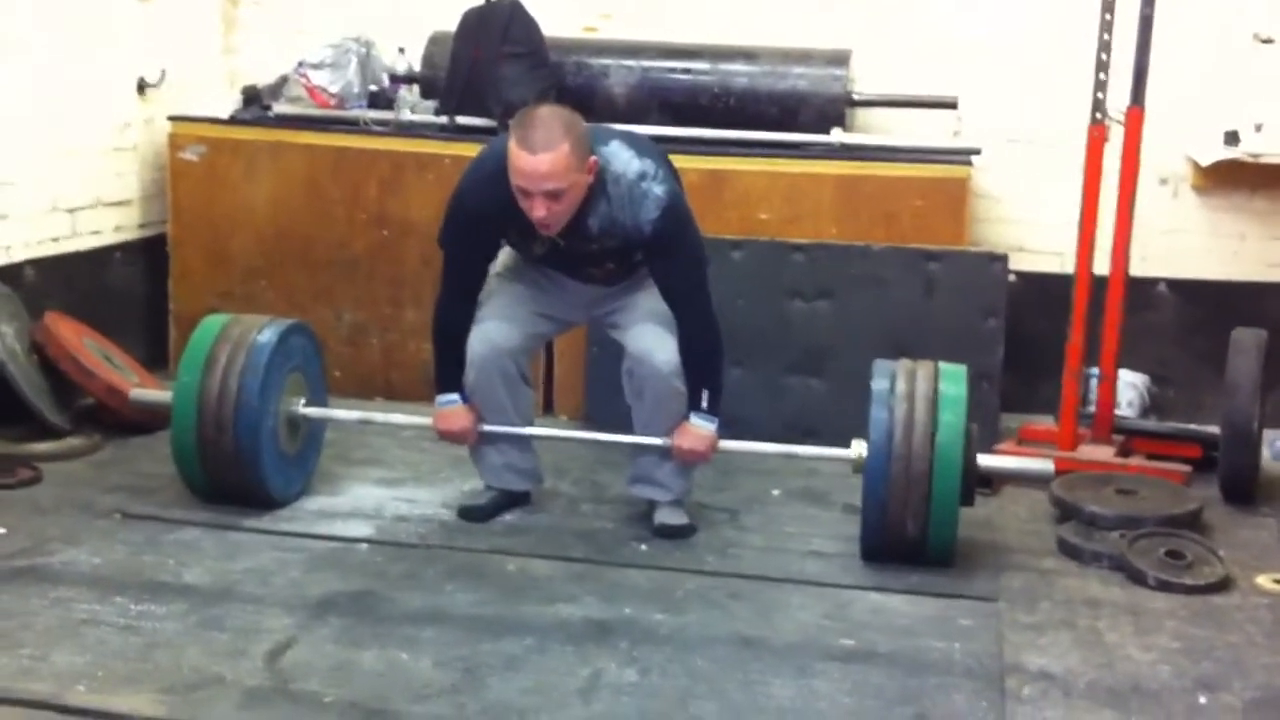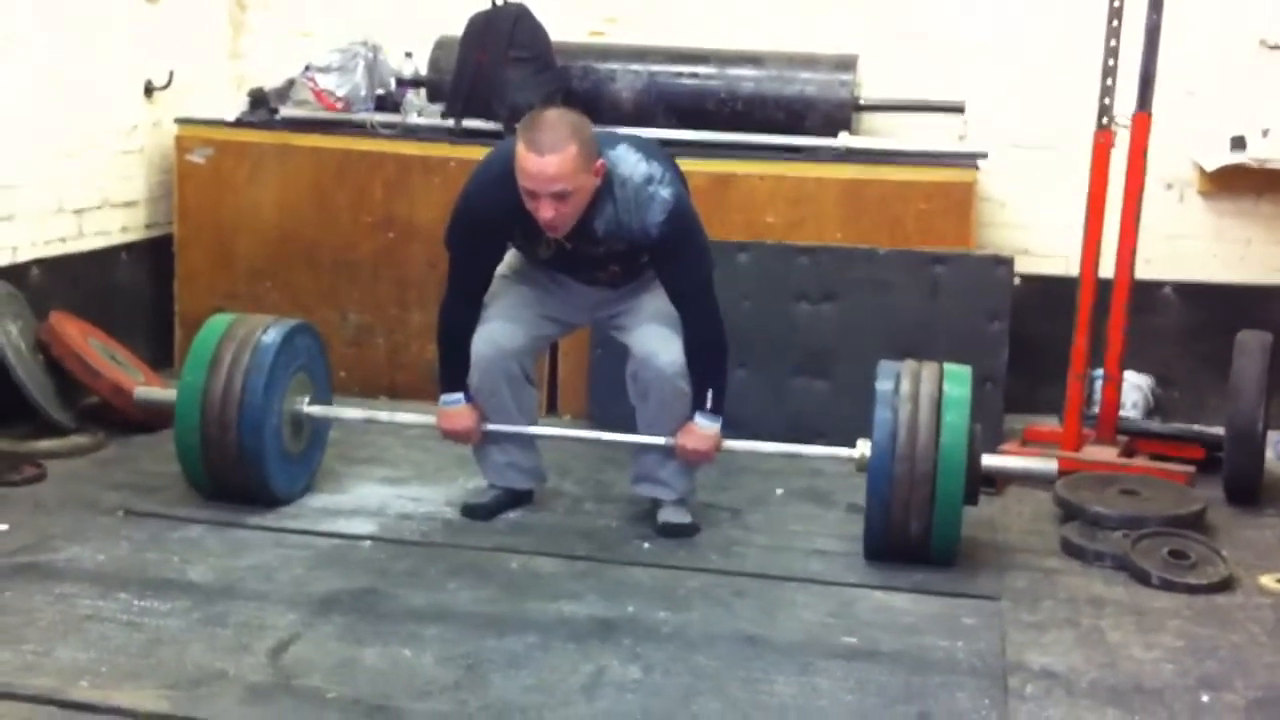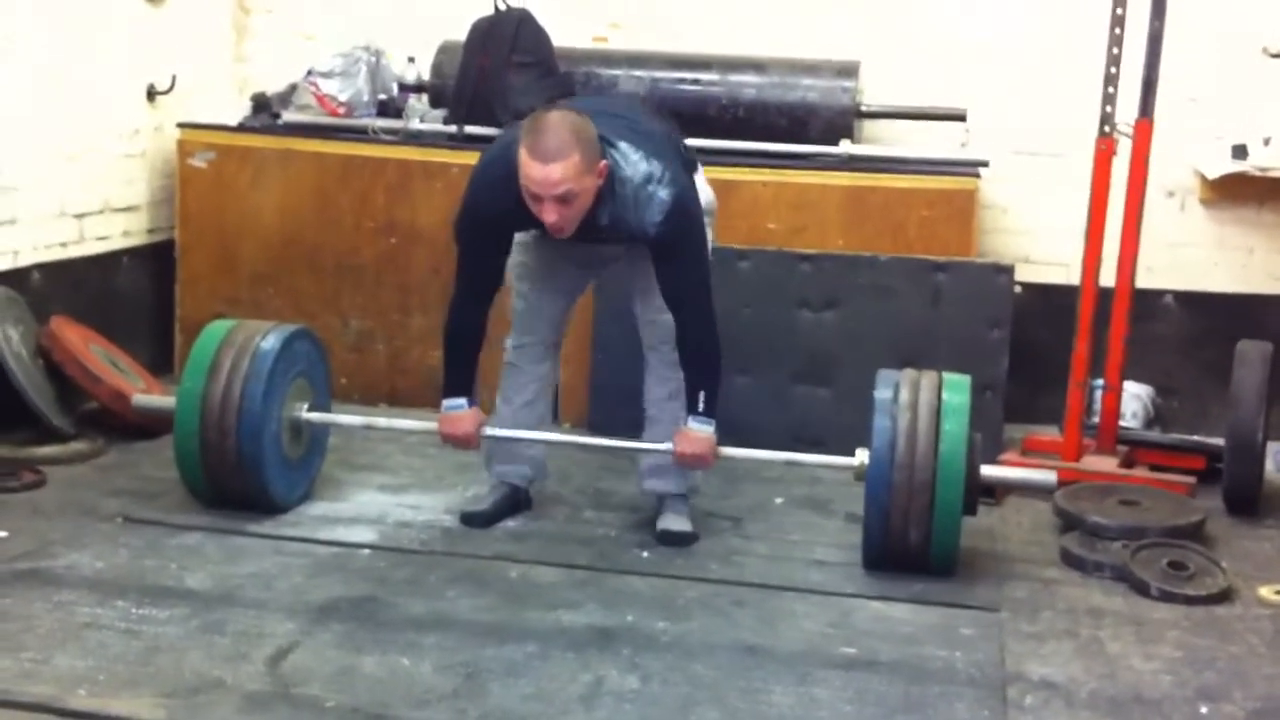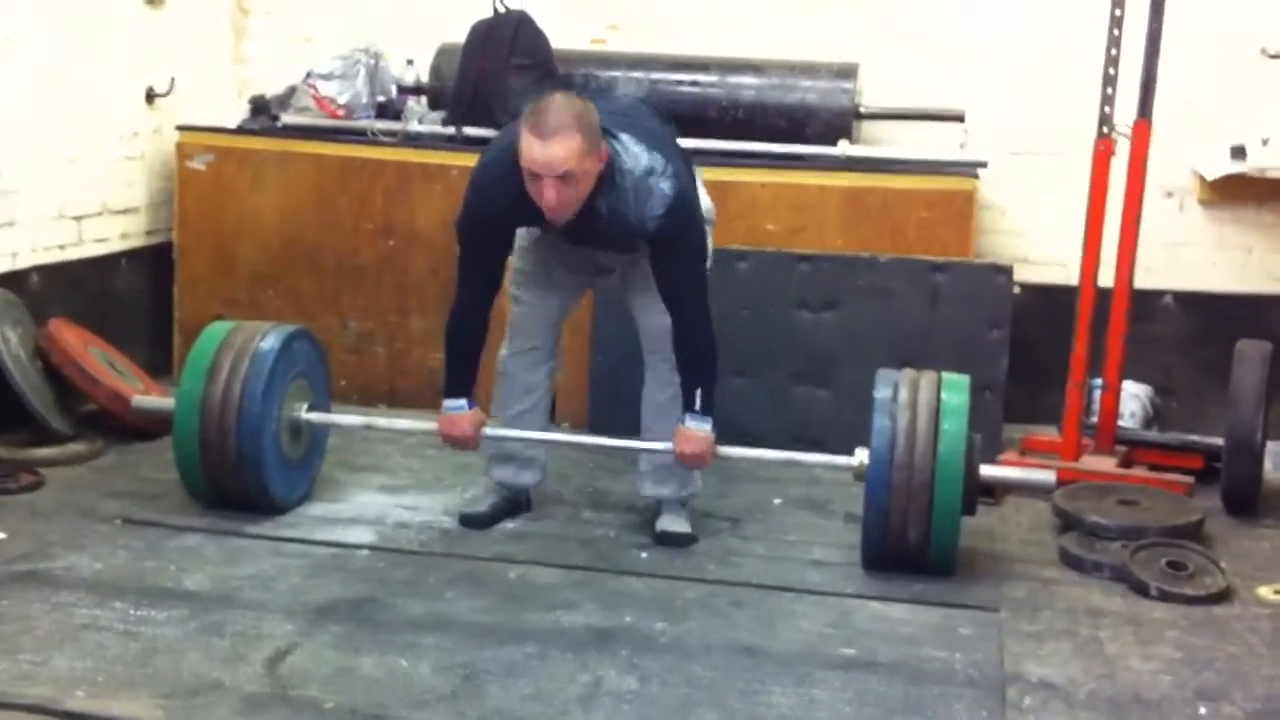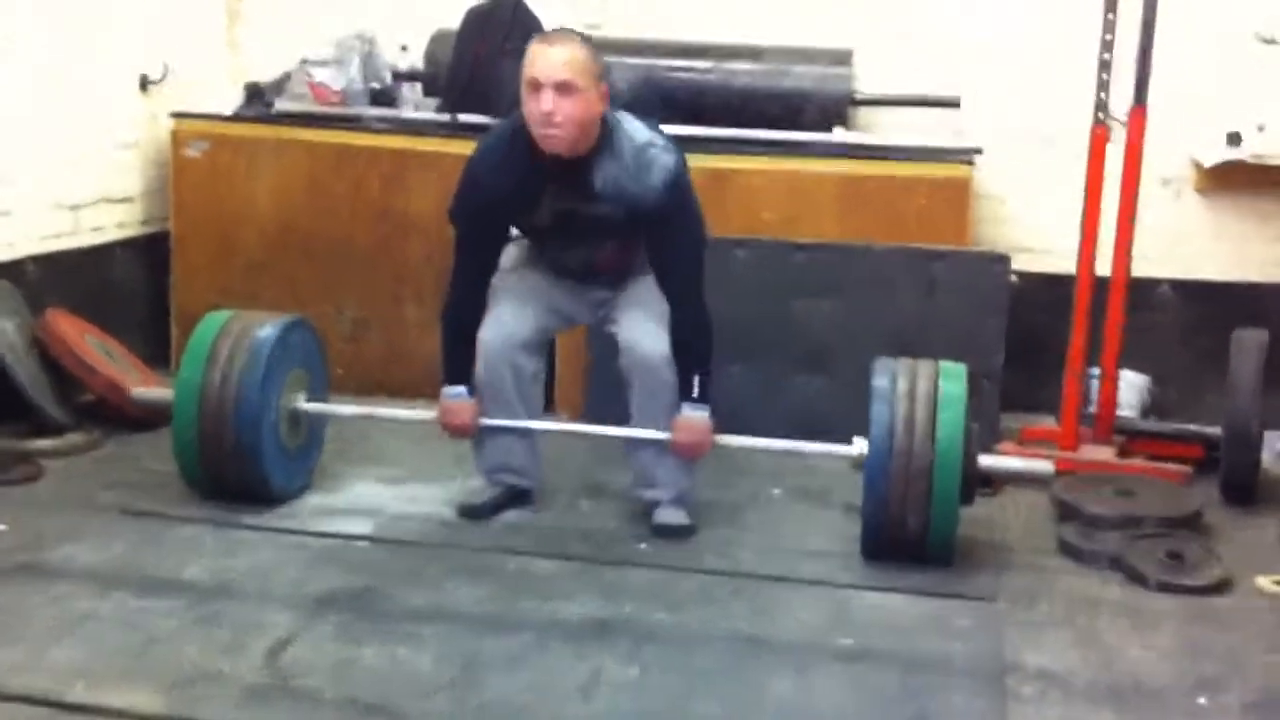
dt=0.3s
person 1, frame 1
left shoulder: (647, 191)
right shoulder: (484, 183)
left elbow: (693, 305)
right elbow: (457, 291)
left wrist: (703, 415)
right wrist: (449, 395)
left hip: (637, 278)
right hip: (537, 272)
left knee: (662, 361)
right knee: (485, 349)
left ankle: (664, 492)
right ankle: (508, 480)
person 1, frame 2
left shoulder: (653, 195)
right shoulder: (491, 186)
left elbow: (699, 308)
right elbow: (463, 294)
left wrist: (707, 416)
right wrist: (454, 395)
left hip: (643, 280)
right hip: (544, 275)
left knee: (666, 363)
right knee: (491, 351)
left ankle: (667, 492)
right ankle: (510, 479)
person 1, frame 3
left shoulder: (661, 193)
right shoulder: (496, 178)
left elbow: (693, 310)
right elbow: (473, 294)
left wrist: (700, 420)
right wrist: (457, 400)
left hip: (651, 223)
left knee: (667, 336)
right knee: (531, 333)
left ankle: (671, 492)
right ankle: (512, 481)
person 1, frame 4
left shoulder: (660, 188)
right shoulder: (497, 175)
left elbow: (689, 308)
right elbow: (474, 294)
left wrist: (698, 417)
right wrist: (457, 399)
left hip: (650, 226)
left knee: (665, 340)
right knee: (527, 337)
left ankle: (670, 495)
right ankle: (513, 483)
person 1, frame 5
left shoulder: (650, 164)
right shoulder: (496, 160)
left elbow: (685, 289)
right elbow: (471, 274)
left wrist: (694, 404)
right wrist: (457, 388)
left hip: (639, 274)
right hip: (545, 267)
left knee: (652, 352)
right knee: (498, 342)
left ankle: (665, 493)
right ankle: (509, 479)
